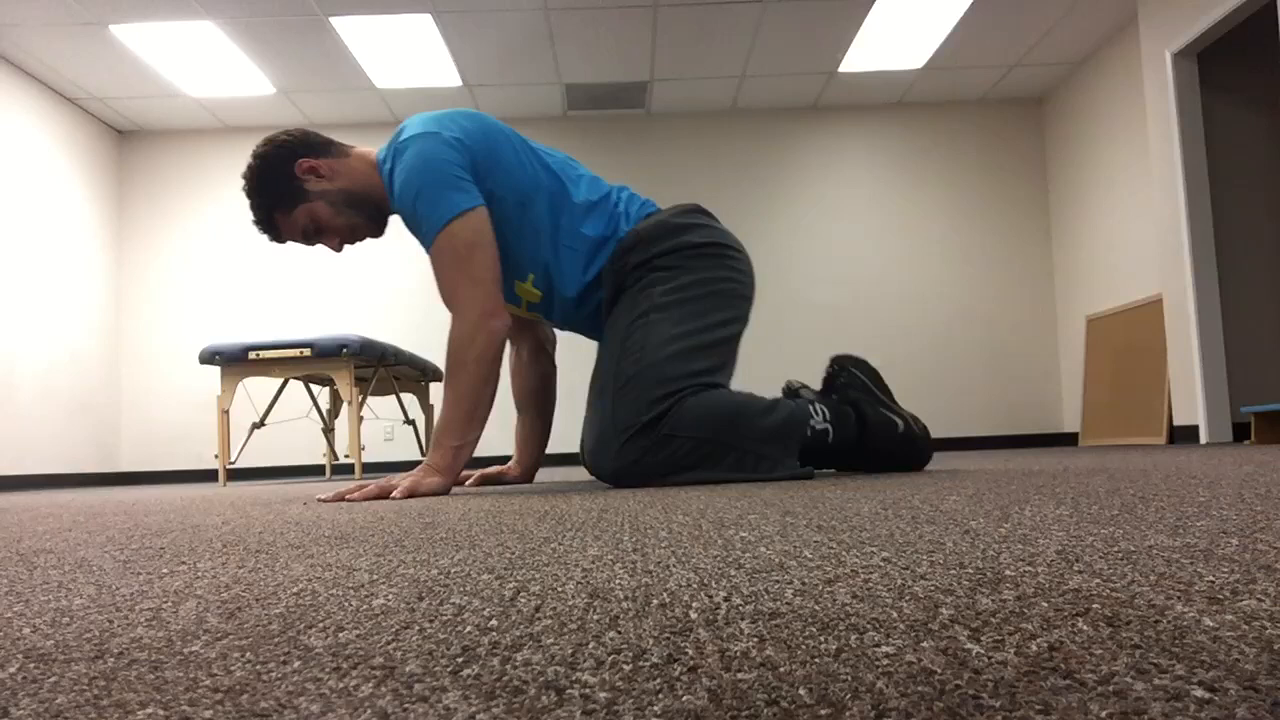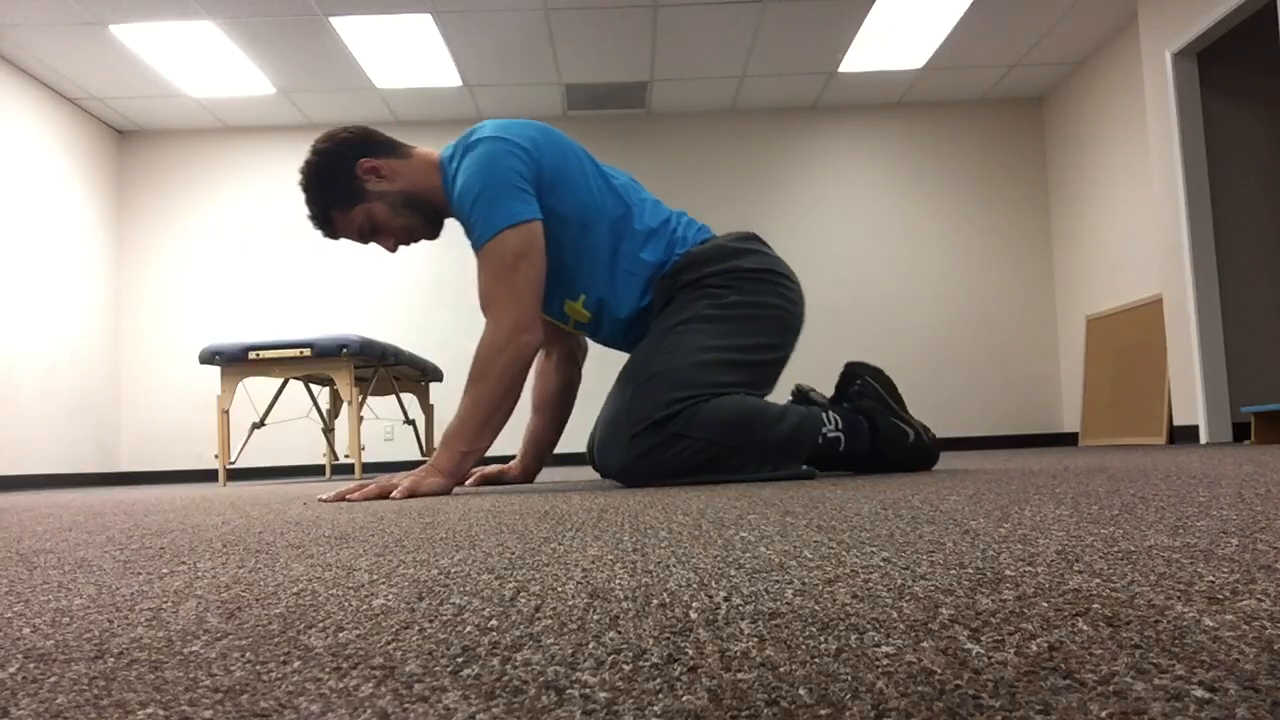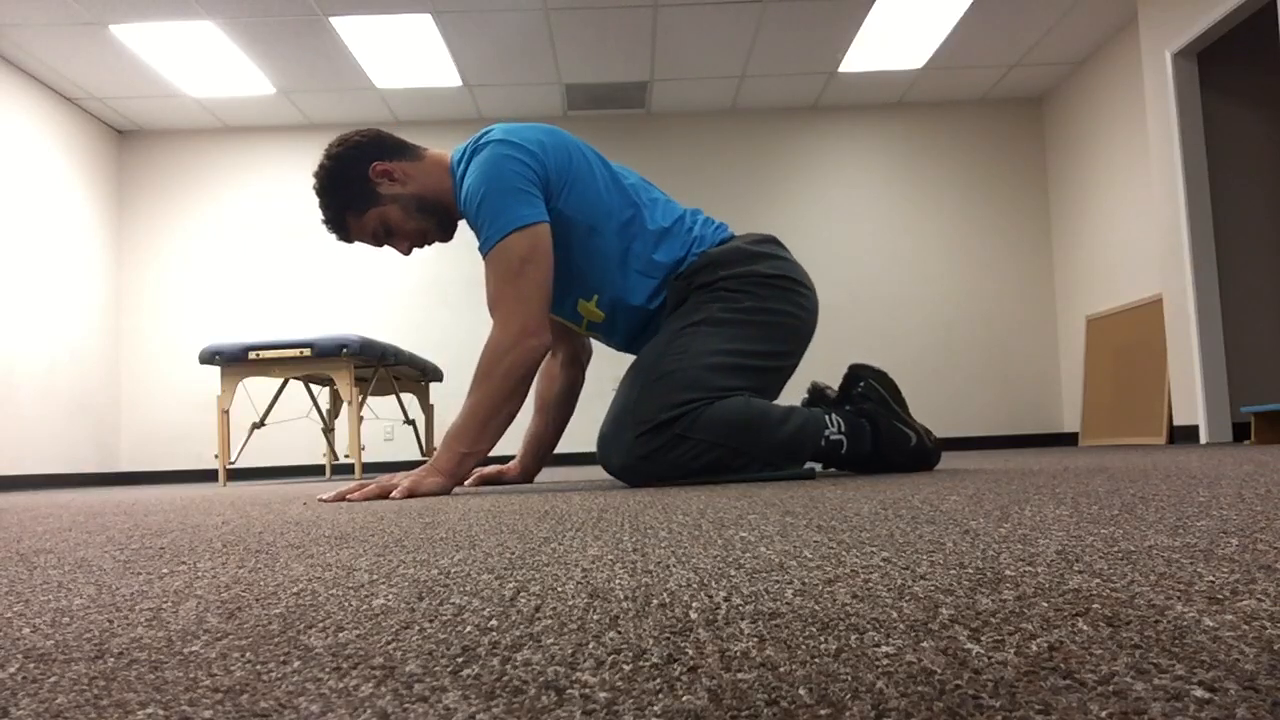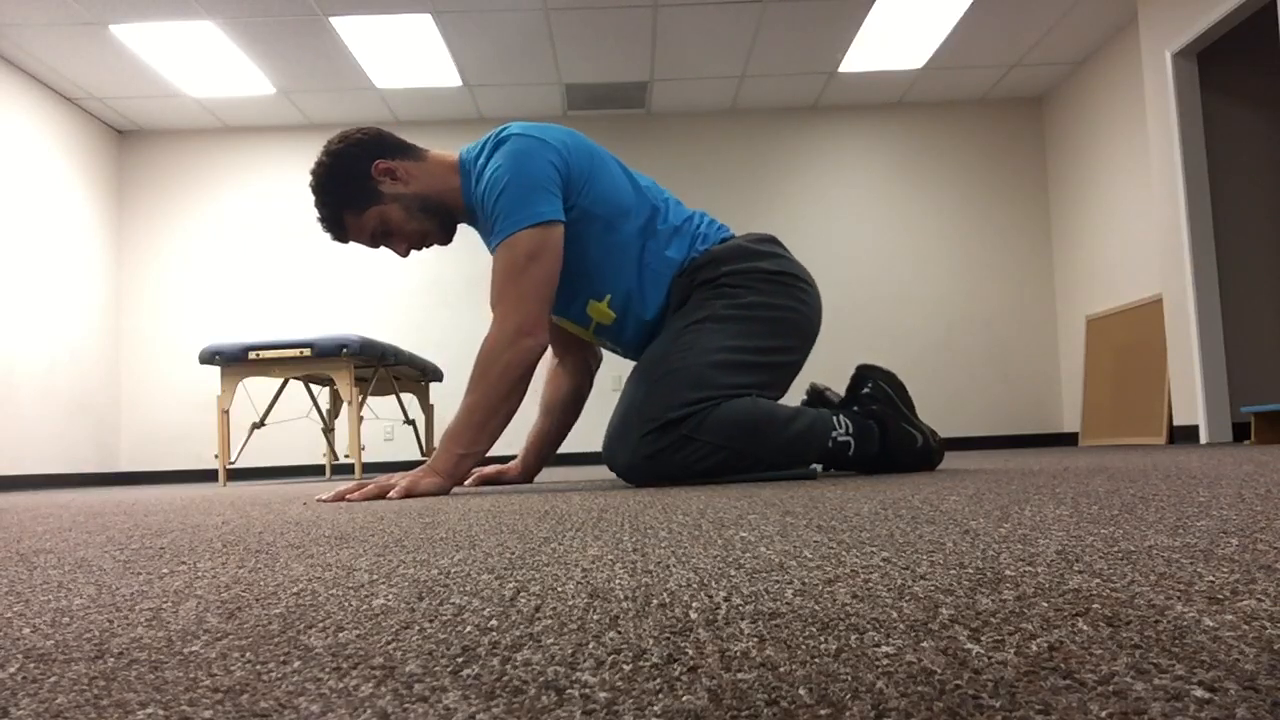
dt=0.4s
person 1, frame 1
left shoulder: (421, 155)
right shoulder: (430, 176)
left elbow: (482, 321)
right elbow: (529, 335)
left wrist: (440, 465)
right wrist: (524, 460)
left hip: (680, 264)
right hip: (657, 278)
left knee: (628, 449)
right knee: (616, 448)
left ankle: (839, 419)
right ankle: (808, 417)
person 1, frame 2
left shoulder: (485, 161)
right shoulder: (485, 186)
left elbow: (515, 333)
right elbow: (559, 346)
left wrist: (445, 466)
right wrist: (526, 463)
left hip: (729, 289)
right hip: (715, 299)
left knee: (634, 448)
right knee: (623, 451)
left ankle: (853, 427)
right ankle: (824, 420)
person 1, frame 3
left shoulder: (494, 164)
right shoulder: (497, 183)
left elbow: (522, 337)
right elbow: (565, 347)
left wrist: (446, 466)
right wrist: (526, 464)
left hip: (744, 289)
right hip: (730, 296)
left knee: (638, 447)
right knee: (634, 449)
left ankle: (853, 429)
right ankle: (830, 417)
person 1, frame 4
left shoulder: (512, 160)
right shoulder: (495, 210)
left elbow: (520, 337)
right elbow: (574, 359)
left wrist: (443, 468)
right wrist: (525, 466)
left hip: (749, 291)
right hip: (711, 306)
left knee: (647, 447)
right knee: (639, 451)
left ankle: (859, 429)
right ankle: (832, 420)
